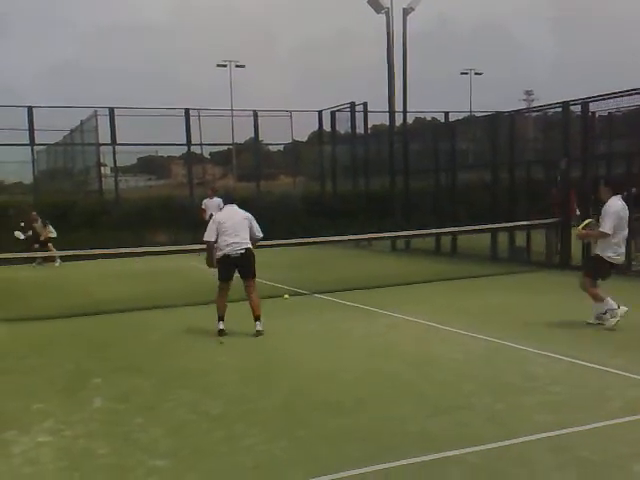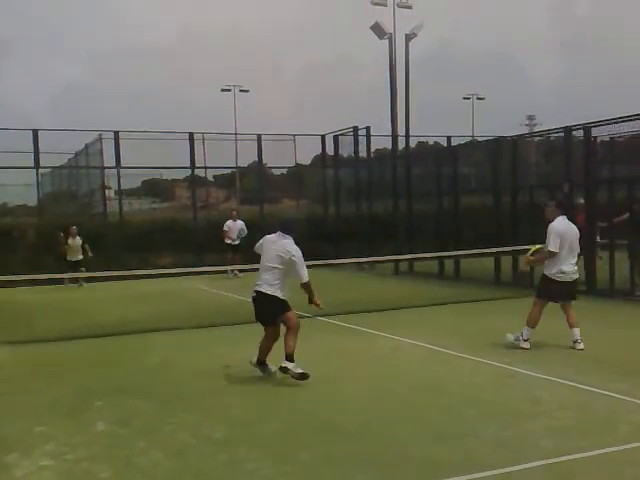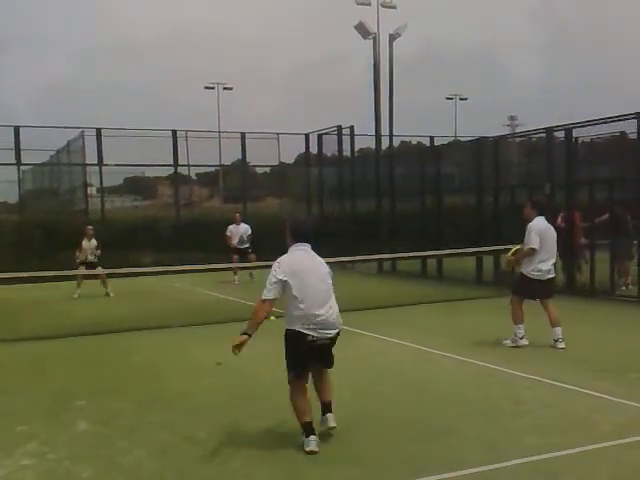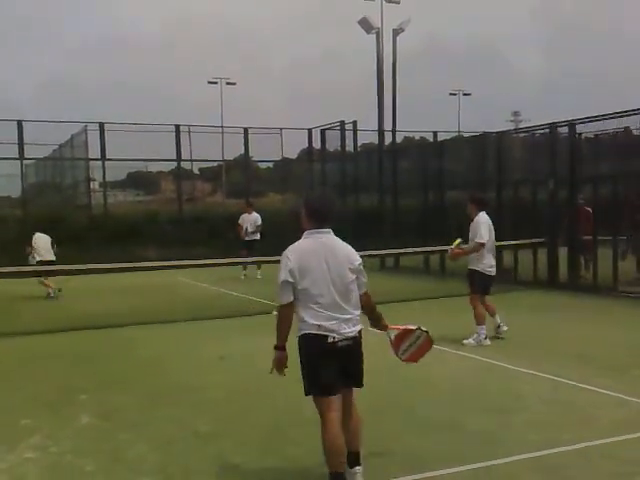
dt=1s
person 1, frame 1
left shoulder: (217, 217)
right shoulder: (246, 215)
left elbow: (209, 241)
right elbow: (258, 237)
left wrist: (210, 258)
left hip: (225, 255)
right hip: (244, 253)
left knee: (223, 290)
right knee: (251, 289)
left ankle: (221, 324)
right ankle: (258, 324)
person 1, frame 2
left shoulder: (268, 239)
right shoulder: (293, 250)
left elbow: (257, 249)
right elbow: (304, 280)
right wrist: (312, 297)
left hip: (263, 293)
right hip: (270, 296)
left knee: (293, 325)
right knee: (274, 332)
left ankle: (289, 363)
right ankle: (260, 362)
person 1, frame 3
left shoulder: (282, 264)
right shoulder: (321, 263)
left elbow: (265, 304)
left wrist: (247, 333)
left hip: (302, 333)
right hip: (330, 329)
left knee: (298, 385)
right knee: (321, 372)
left ankle: (309, 437)
right ankle: (327, 414)
person 1, frame 4
left shoulder: (293, 254)
right shoulder: (348, 251)
left elbow: (286, 307)
right elbow: (363, 297)
left wrist: (280, 348)
right wrist: (379, 322)
left hip: (317, 339)
right hip: (350, 337)
left knee: (330, 415)
right knee: (348, 404)
person 2, frame 1
left shoulder: (611, 206)
right shoulder: (620, 204)
left elbow: (605, 233)
left wrist: (586, 234)
right wrist: (592, 234)
left hip: (606, 254)
right hip: (613, 254)
left knee: (585, 284)
right knee: (590, 281)
left ankle: (615, 309)
right ankle: (602, 314)
person 2, frame 2
left shoulder: (554, 226)
right shoulder: (573, 227)
left elbow: (552, 252)
left wrist: (534, 260)
left hip: (554, 275)
right hip: (571, 274)
left knee: (538, 305)
right knee: (567, 307)
left ankle: (524, 338)
right ankle: (577, 340)
person 2, frame 3
left shoulder: (533, 226)
right shoulder: (550, 227)
left elbow: (531, 250)
left wrist: (515, 259)
left hip: (531, 273)
right hip: (547, 273)
left knee: (515, 301)
right knee: (548, 305)
left ankle: (520, 336)
right ankle: (558, 339)
person 2, frame 4
left shoulder: (481, 220)
right shoulder: (480, 220)
left elbow: (480, 244)
left wrist: (460, 253)
right wrist: (464, 248)
left hip: (480, 268)
right hip: (482, 267)
left knee: (475, 300)
right knee: (481, 299)
left ankle: (482, 336)
right ankle: (499, 325)
